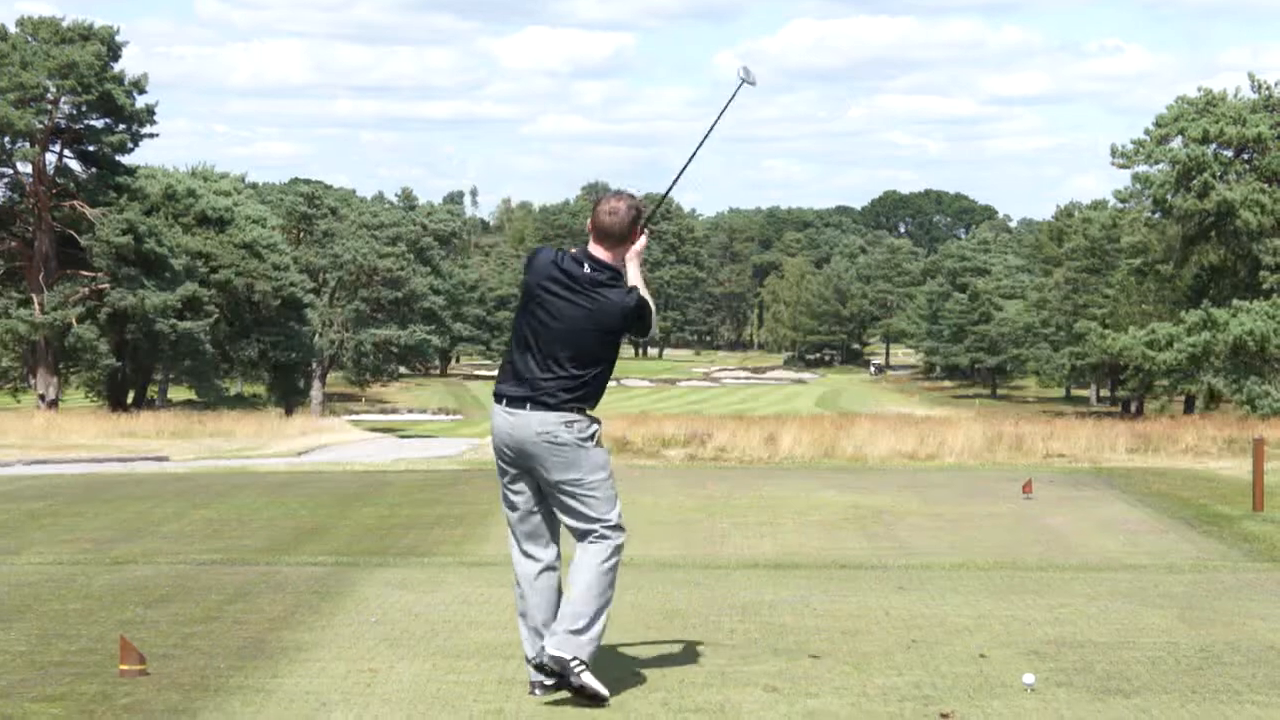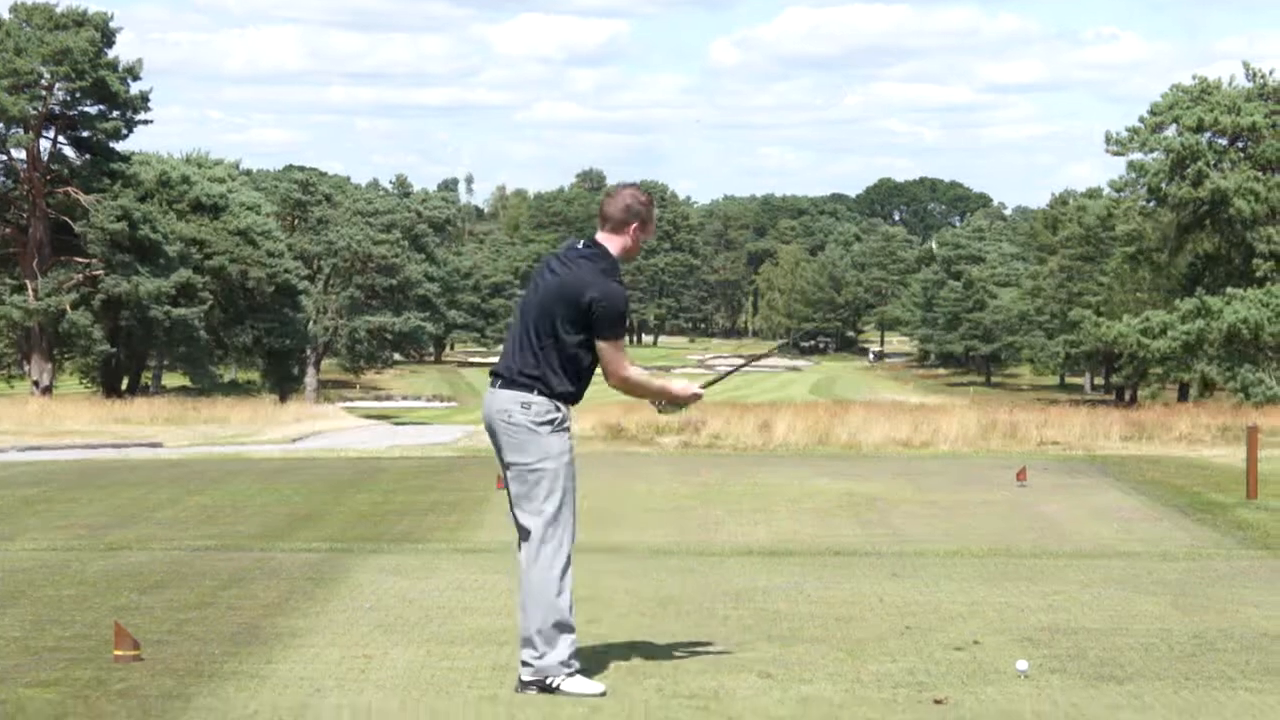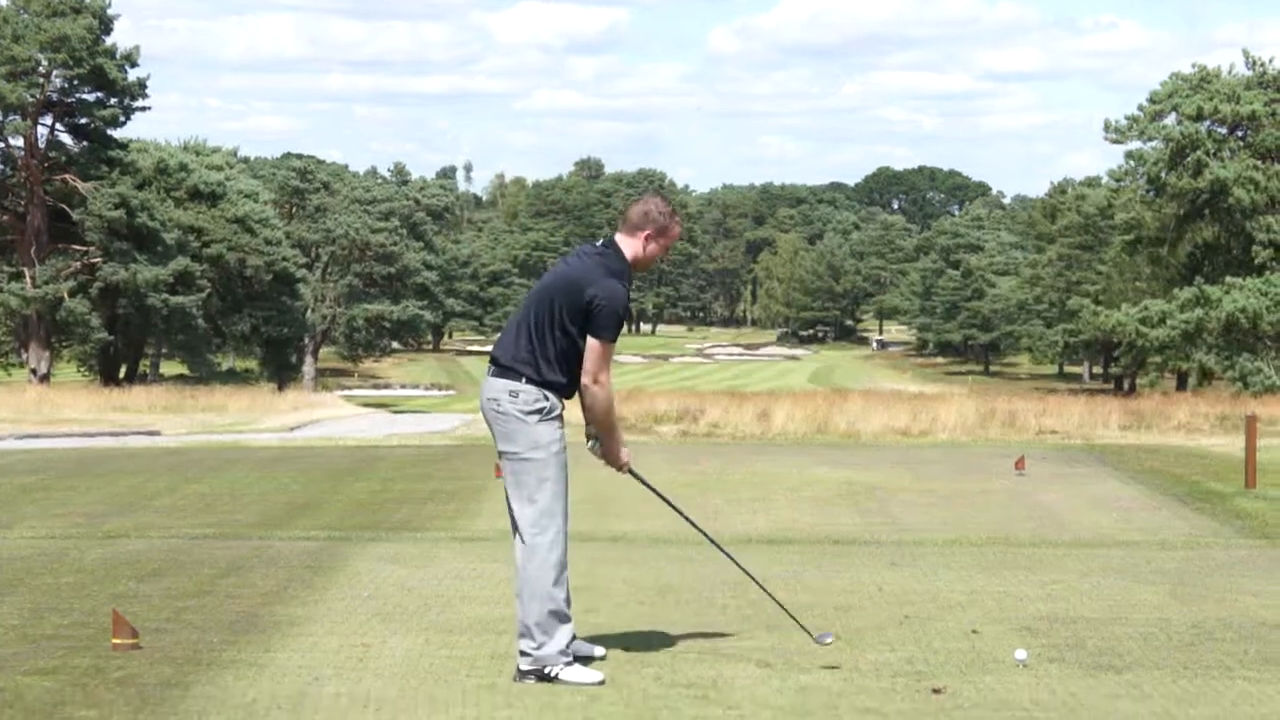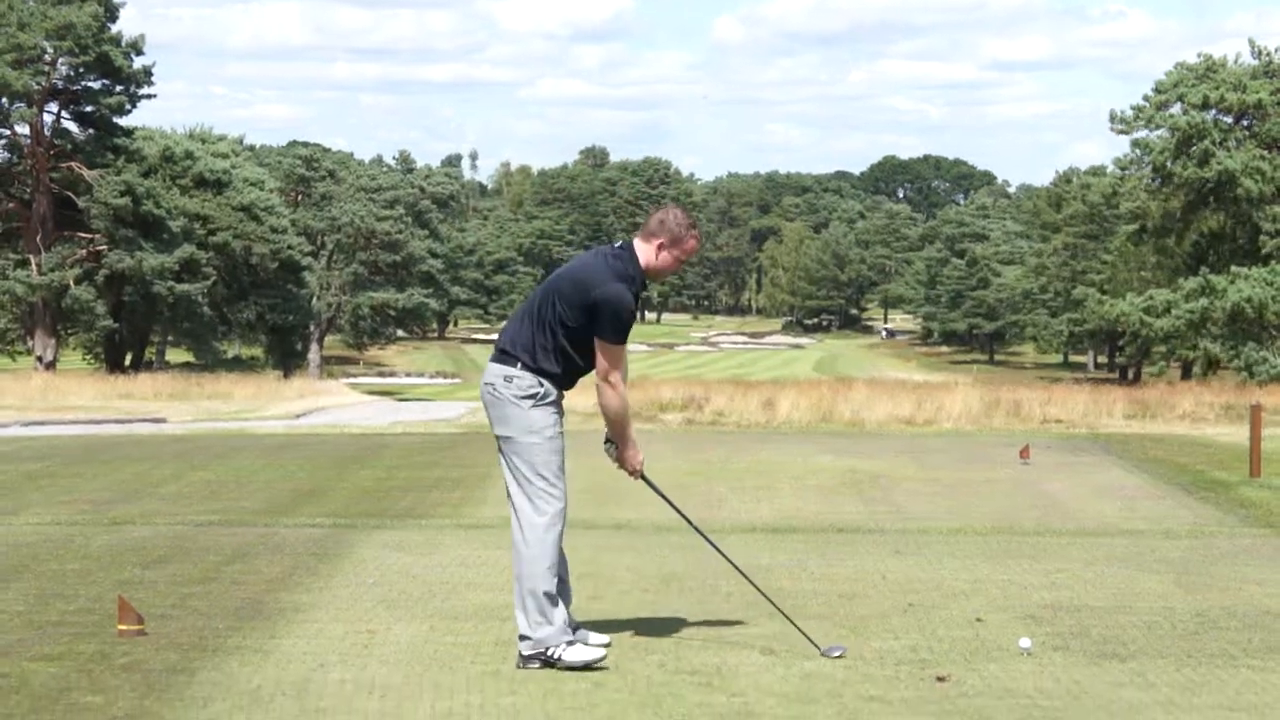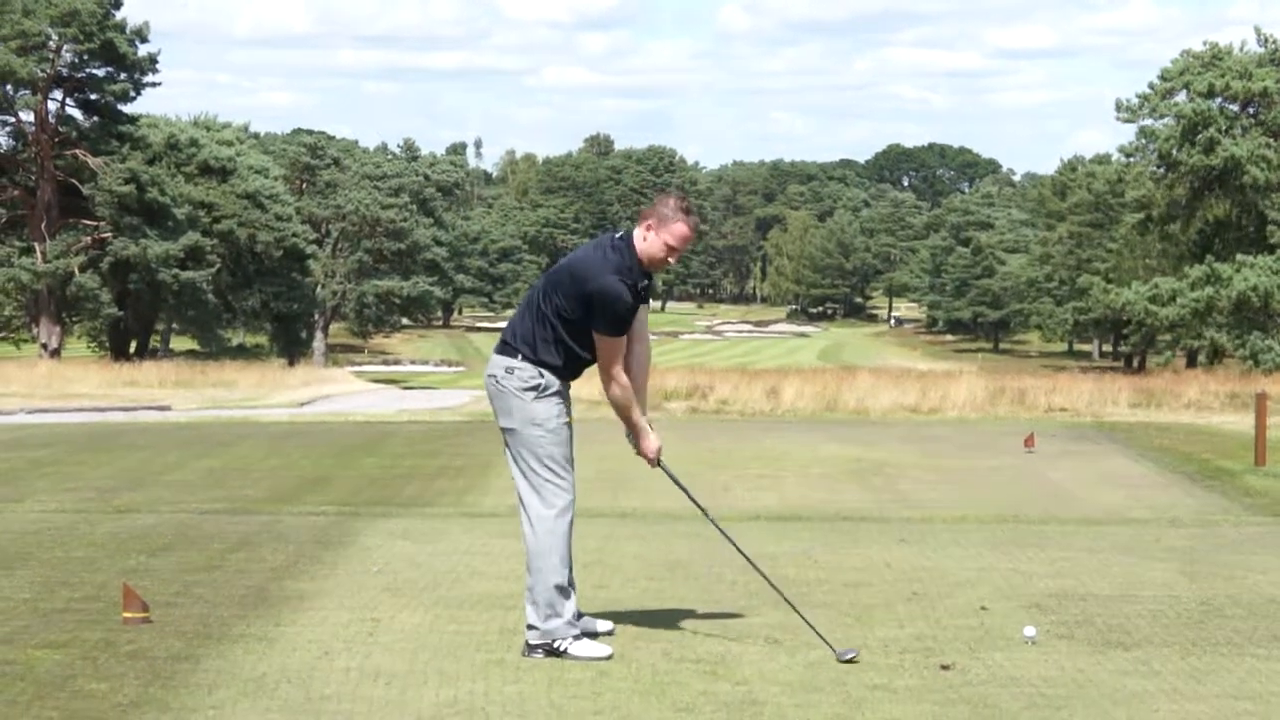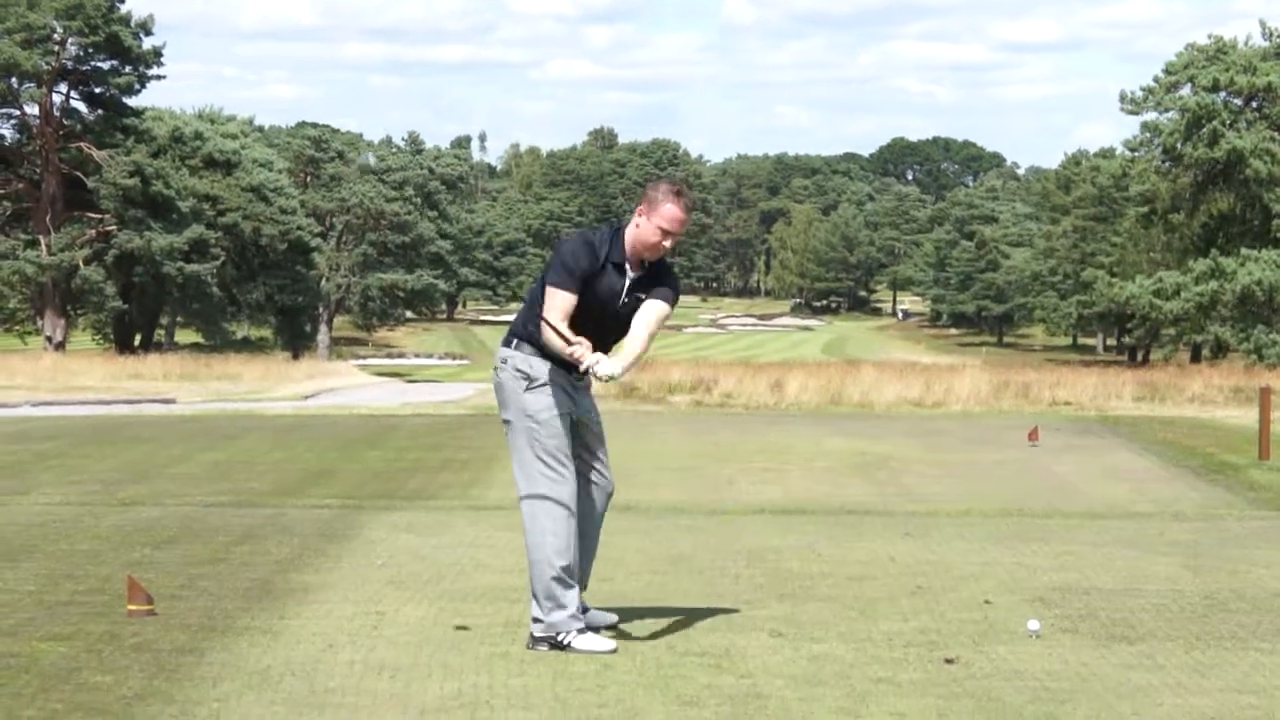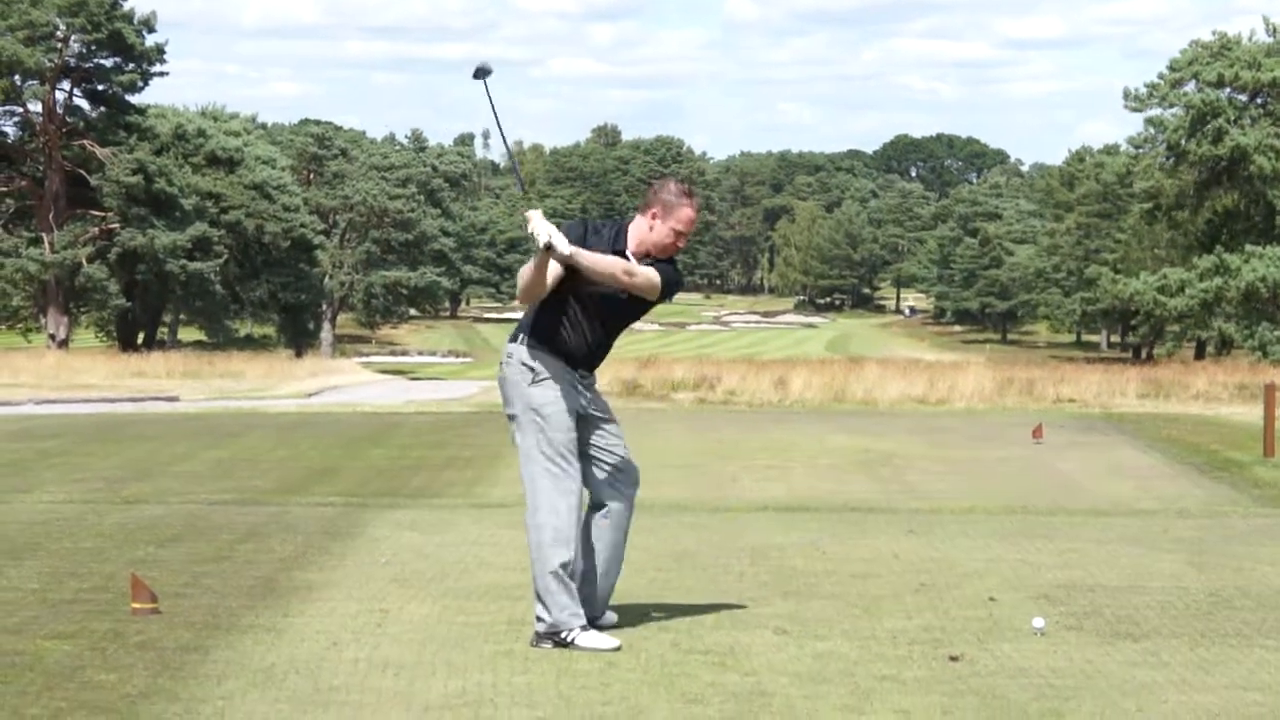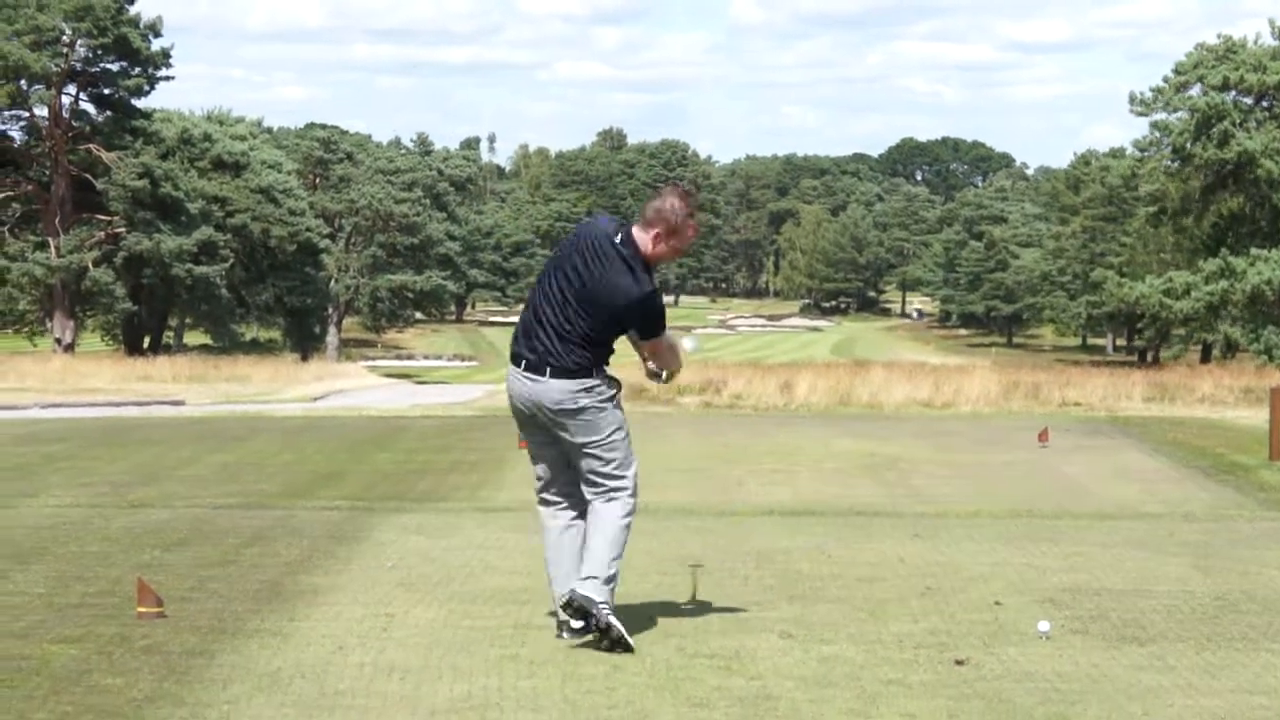
dt=0.3s
person 1, frame 1
left shoulder: (545, 263)
right shoulder: (622, 302)
left wrist: (620, 276)
right wrist: (633, 267)
left hip: (508, 419)
right hip: (561, 428)
left knee: (531, 549)
right knee: (602, 535)
left ankle: (540, 653)
right ankle: (567, 652)
person 1, frame 2
left shoulder: (566, 259)
right shoulder: (605, 288)
right elbow: (618, 376)
left wrist: (655, 389)
right wrist: (671, 390)
left hip: (505, 400)
right hip: (534, 410)
left knee: (537, 534)
right knee: (550, 536)
left ankle: (540, 648)
right ankle: (545, 666)
person 1, frame 3
left shoulder: (590, 260)
right shoulder: (609, 288)
right elbow: (594, 380)
left wrist: (599, 431)
right wrist: (613, 441)
left hip: (516, 393)
right hip: (525, 400)
left knee: (545, 523)
right knee: (542, 526)
left ankle: (554, 636)
right ankle: (540, 655)
person 1, frame 4
left shoulder: (613, 262)
right shoulder: (616, 290)
left elbow: (611, 366)
right elbow: (609, 380)
left wrist: (619, 433)
right wrist: (626, 444)
left hip: (527, 383)
right hip: (521, 386)
left knee: (546, 508)
right knee: (541, 510)
left ankle: (554, 621)
right ankle: (541, 640)
person 1, frame 5
left shoulder: (637, 268)
right shoulder: (609, 280)
left elbow: (638, 345)
right elbow: (612, 370)
left wrist: (642, 421)
right wrist: (643, 430)
left hip: (546, 378)
right hip: (526, 379)
left knee: (556, 500)
right knee: (550, 502)
left ankle: (561, 610)
right ankle: (549, 631)
person 1, frame 6
left shoulder: (662, 278)
right shoulder: (582, 248)
left elbow: (644, 329)
right elbow: (551, 325)
left wrist: (616, 363)
right wrist: (580, 350)
left hip: (571, 378)
right hip: (530, 369)
left knee: (594, 489)
right knee: (553, 495)
left ankle: (567, 602)
right ankle: (553, 624)
person 1, frame 7
left shoulder: (666, 274)
right shoulder: (584, 235)
left elbow: (624, 279)
right elbow: (527, 295)
left wrist: (564, 250)
right wrist: (545, 254)
left hip: (577, 376)
right hip: (536, 365)
left knee: (619, 482)
right knee: (556, 492)
left ankle: (585, 605)
right ankle: (559, 621)
person 1, frame 8
left shoulder: (595, 229)
right shoulder: (638, 292)
right elbow: (660, 356)
left wrist: (650, 356)
right wrist: (664, 365)
left hip: (526, 381)
right hip: (576, 390)
left knee: (558, 498)
right knee: (613, 493)
left ankle: (573, 608)
right ankle: (591, 595)
